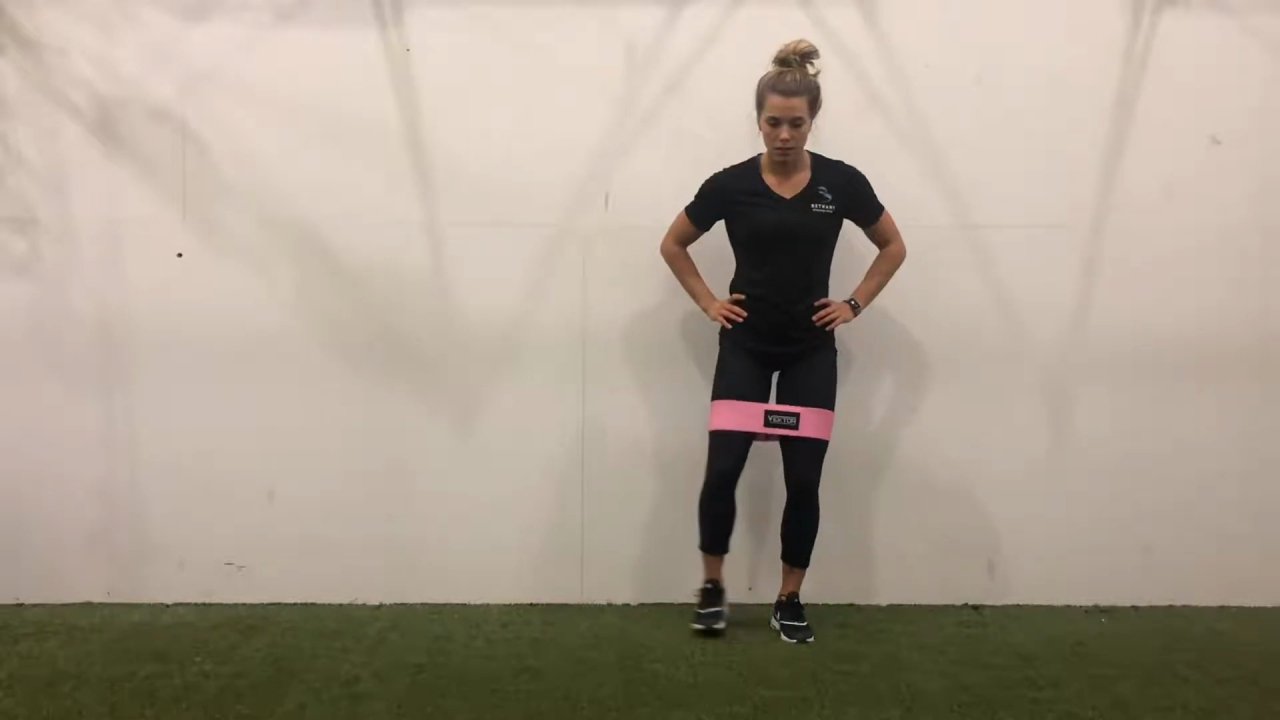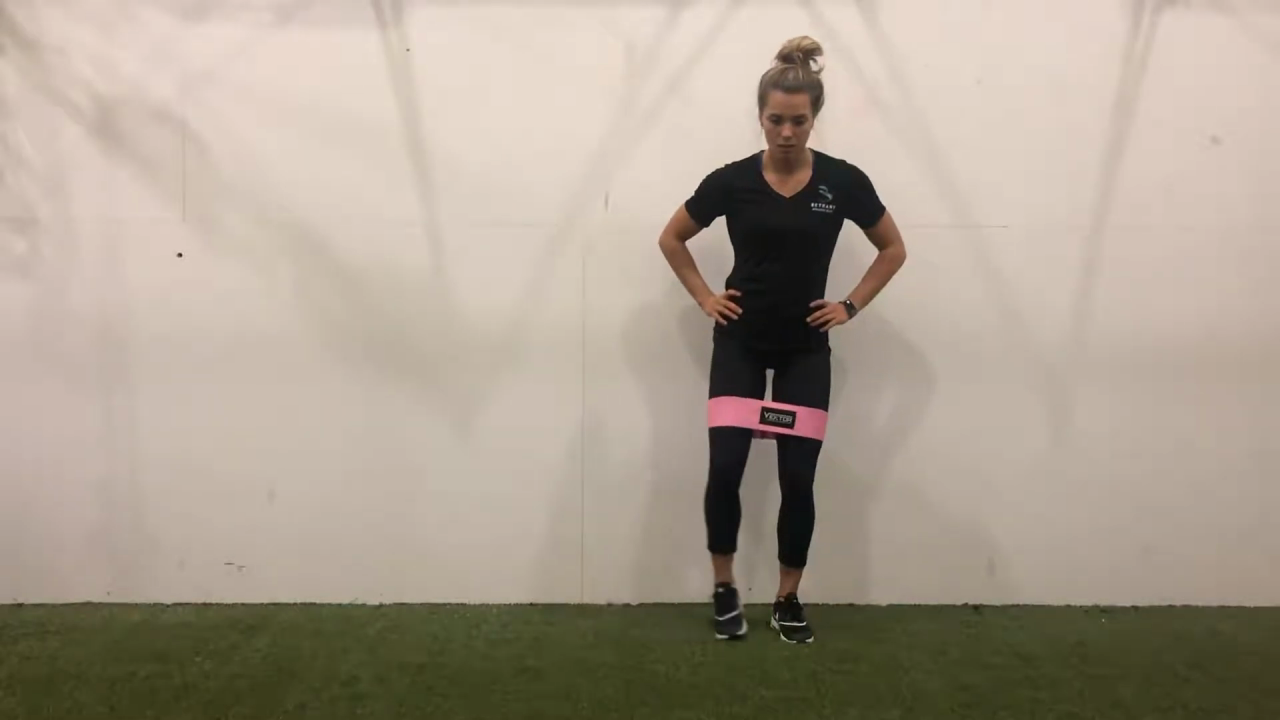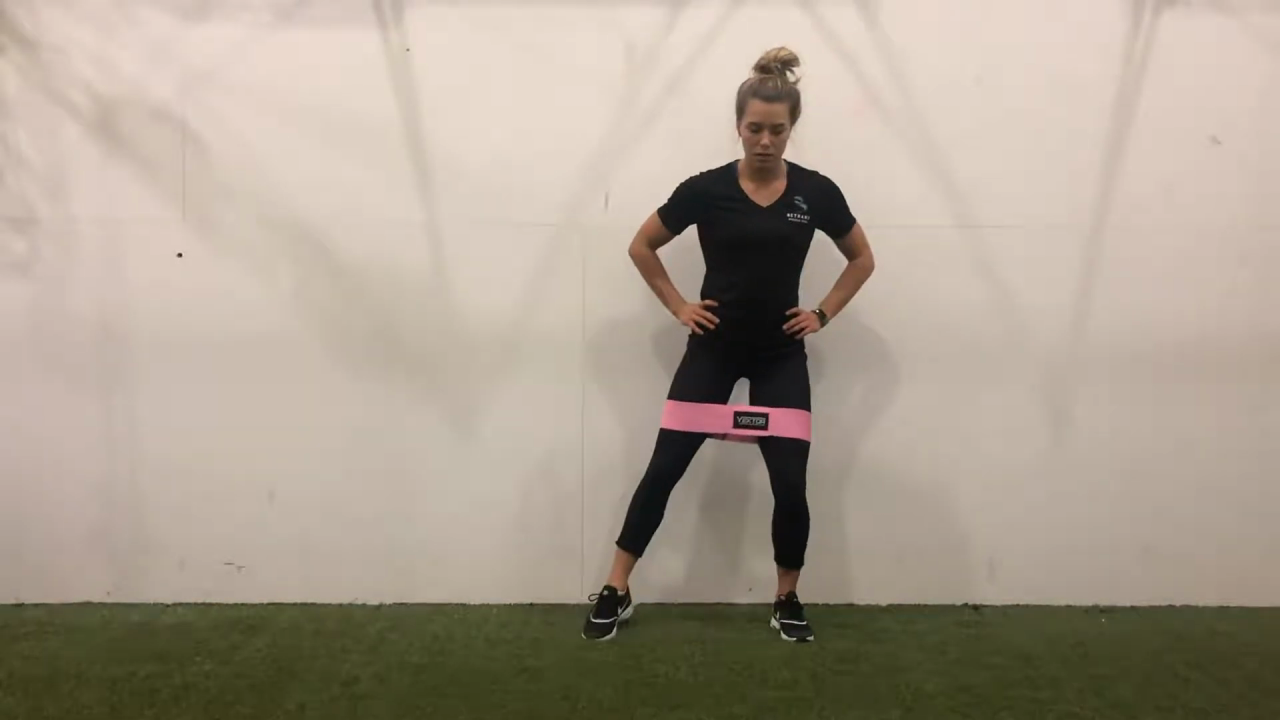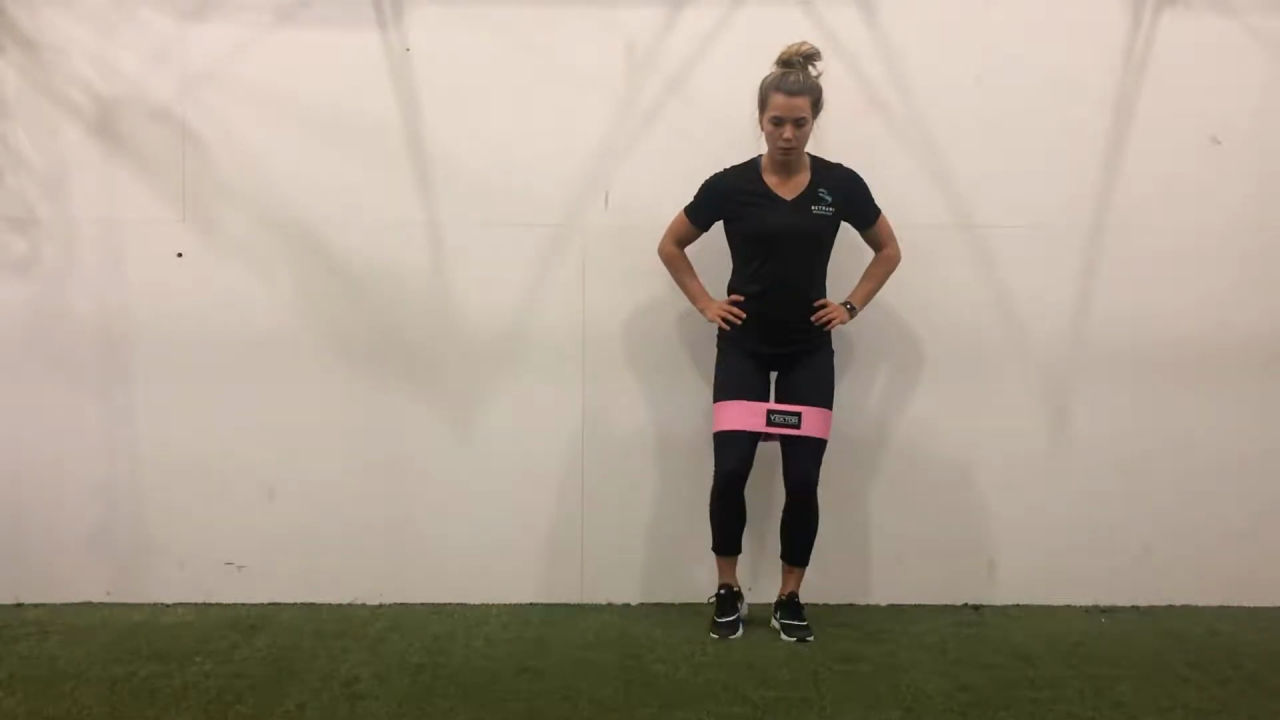
dt=1s
person 1, frame 1
left shoulder: (842, 182)
right shoulder: (730, 184)
left elbow: (893, 248)
right elbow: (672, 245)
left wrist: (852, 304)
right wrist: (707, 302)
left hip: (810, 351)
right hip: (744, 346)
left knee: (803, 482)
right knee: (722, 472)
left ankle: (788, 601)
right ankle: (712, 586)
person 1, frame 2
left shoulder: (843, 180)
right shoulder: (731, 180)
left elbow: (893, 250)
right elbow: (672, 239)
left wrist: (850, 306)
right wrist: (705, 298)
left hip: (806, 349)
right hip: (739, 343)
left knee: (798, 481)
right knee: (724, 470)
left ankle: (788, 600)
right ankle: (724, 590)
person 1, frame 3
left shoulder: (816, 192)
right shoulder: (705, 189)
left elbow: (862, 260)
right elbow: (641, 246)
left wrist: (823, 314)
right wrist: (677, 306)
left hip: (781, 357)
right hip: (713, 351)
left knee: (791, 486)
right knee: (665, 470)
left ankle: (787, 601)
right ankle: (615, 592)
person 1, frame 4
left shoulder: (841, 184)
right shoulder: (731, 184)
left elbow: (888, 251)
right elbow: (671, 246)
left wrist: (851, 305)
right wrist: (705, 303)
left hip: (808, 351)
right hip: (743, 346)
left knee: (802, 481)
right knee: (731, 472)
left ankle: (789, 599)
right ankle: (729, 591)
